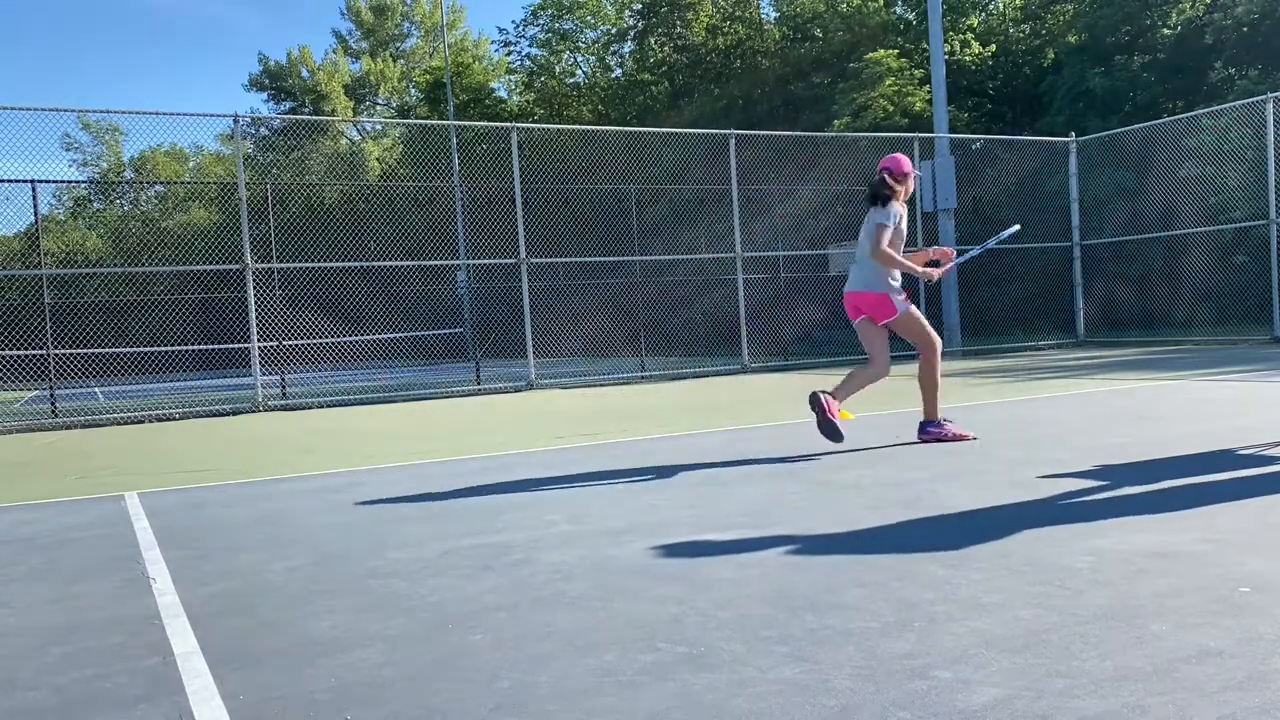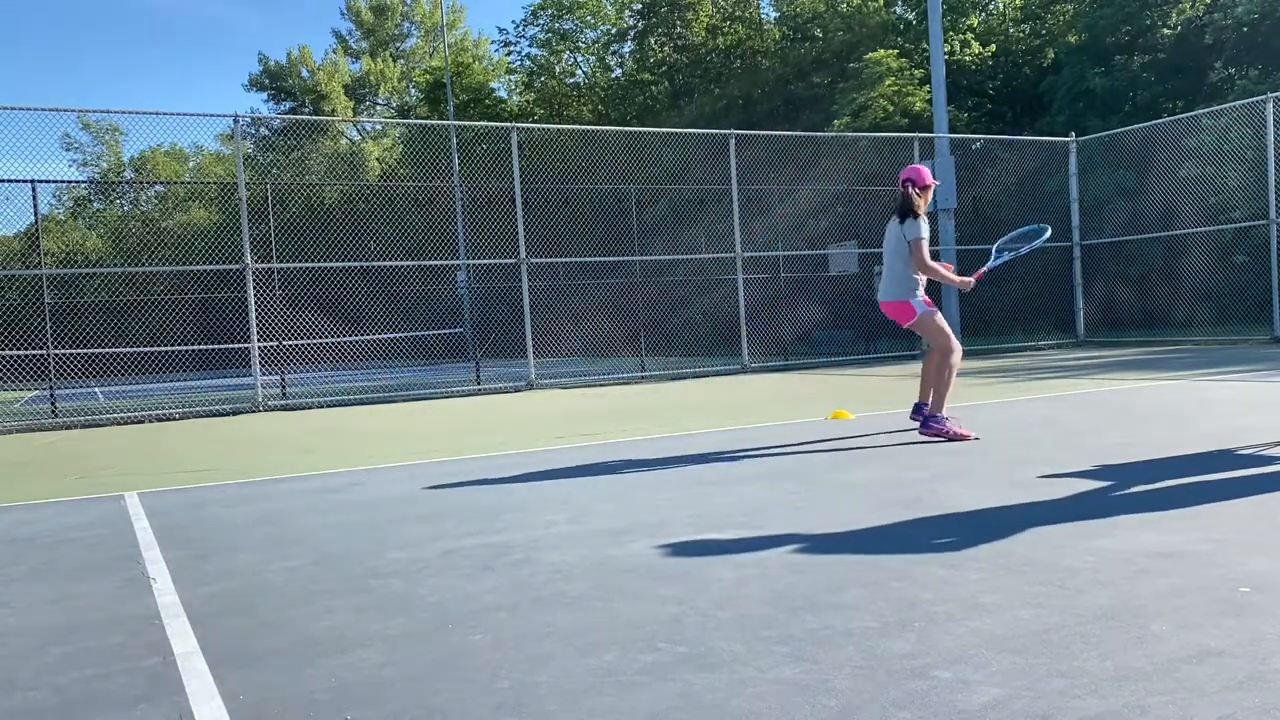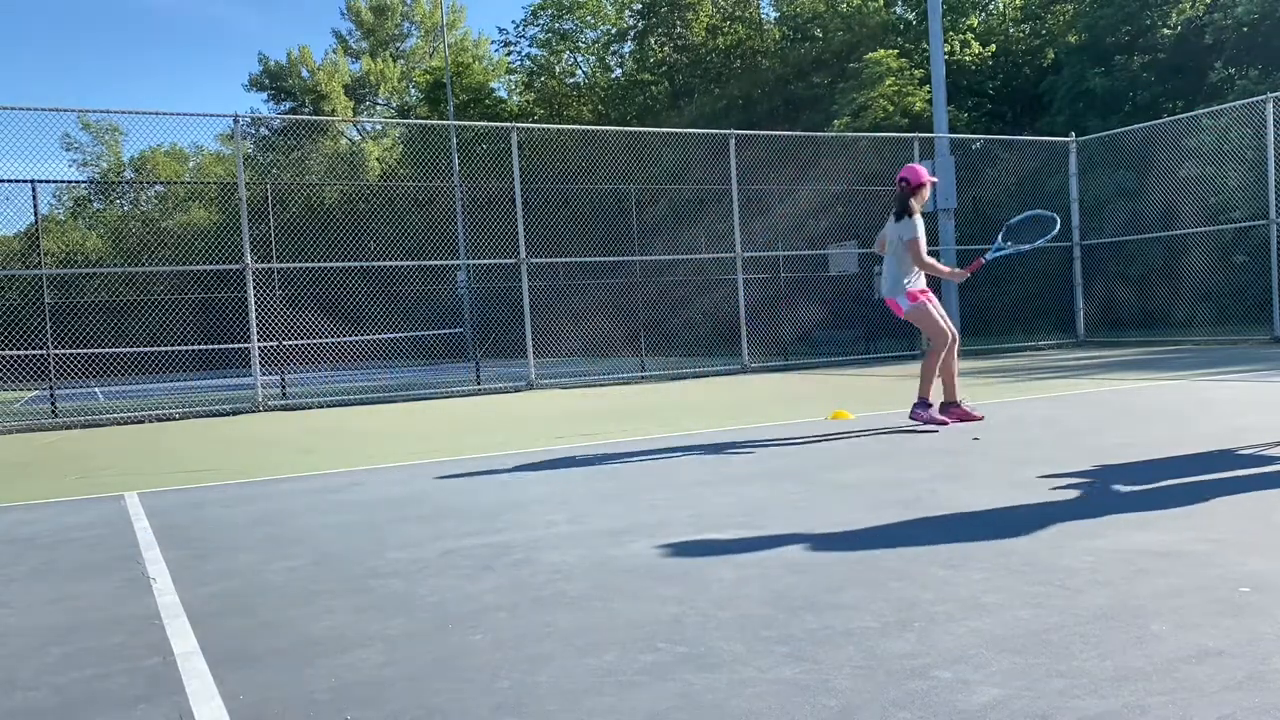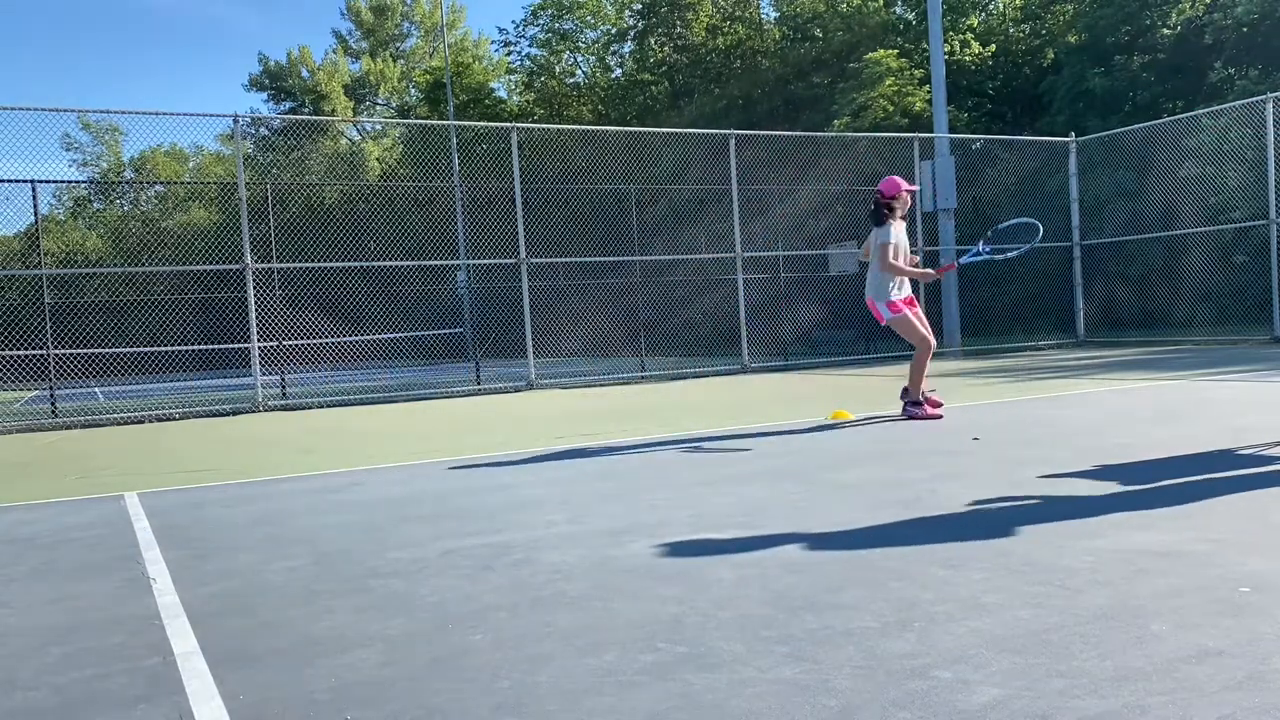
dt=0.2s
person 1, frame 1
left shoulder: (879, 209)
right shoulder: (891, 208)
right elbow: (878, 252)
left wrist: (929, 255)
right wrist: (918, 270)
left hip: (856, 295)
right hip: (880, 292)
left knee: (879, 364)
right knee: (932, 346)
left ankle: (829, 400)
right ankle: (931, 424)
person 1, frame 2
left shoulder: (897, 220)
right shoulder: (917, 220)
right elbow: (922, 264)
left wrist: (937, 269)
right wrist: (957, 281)
left hip: (891, 297)
right hip: (905, 297)
left knee: (940, 345)
right knee: (951, 349)
left ankle: (923, 406)
right ankle: (935, 418)
person 1, frame 3
left shoulder: (898, 216)
right shoulder: (911, 219)
left elbow: (879, 247)
right elbow: (920, 260)
right wrist: (950, 273)
left hip: (915, 287)
right hip: (902, 291)
left knee: (952, 338)
right knee: (943, 337)
left ankle: (952, 405)
right ankle: (922, 406)
person 1, frame 4
left shoulder: (886, 224)
right shoulder: (889, 227)
left elbow: (865, 254)
right elbow: (886, 265)
left wrist: (906, 258)
right wrist: (920, 274)
left hip: (901, 293)
right hip: (885, 298)
left knee: (928, 342)
right knee: (925, 344)
left ankle: (914, 390)
right ankle: (913, 403)
